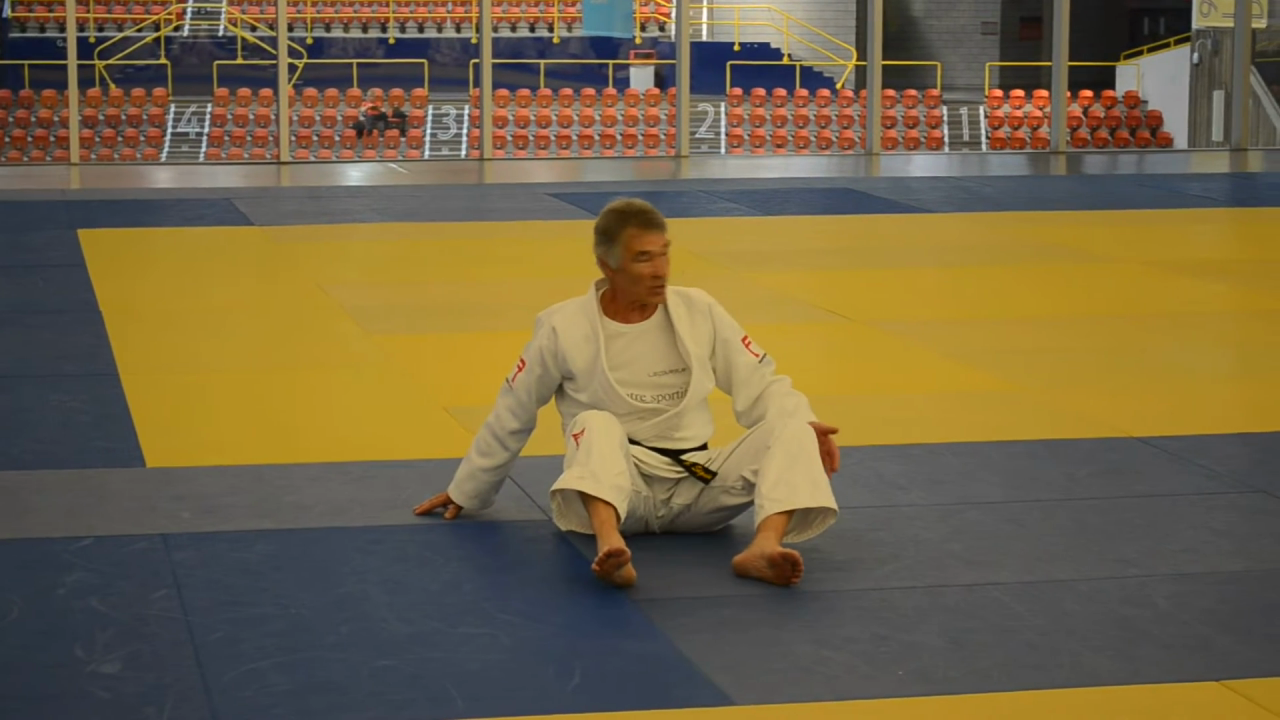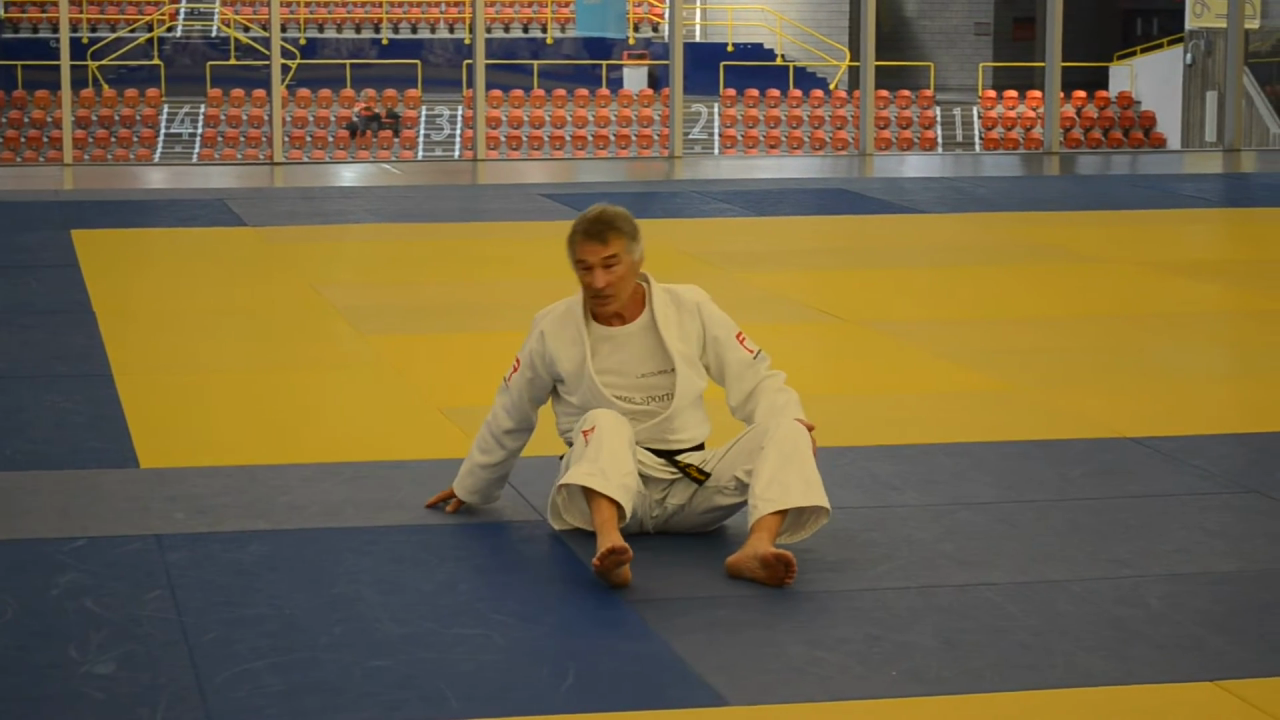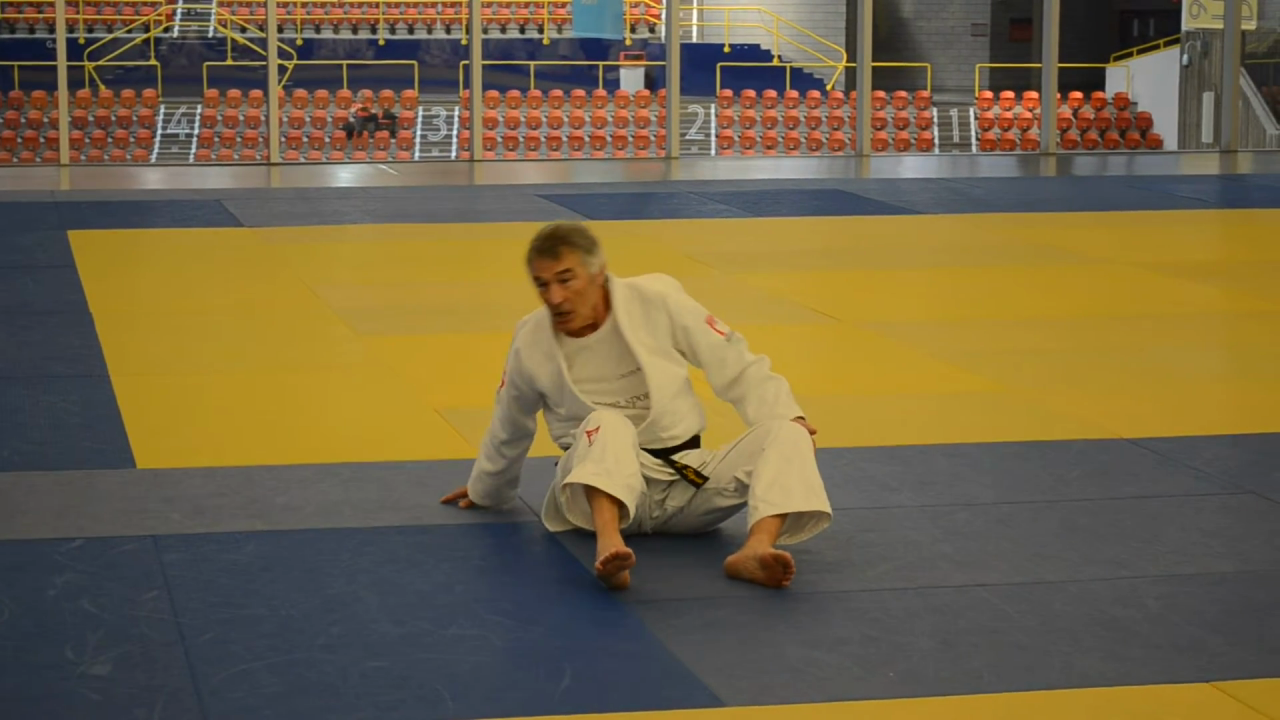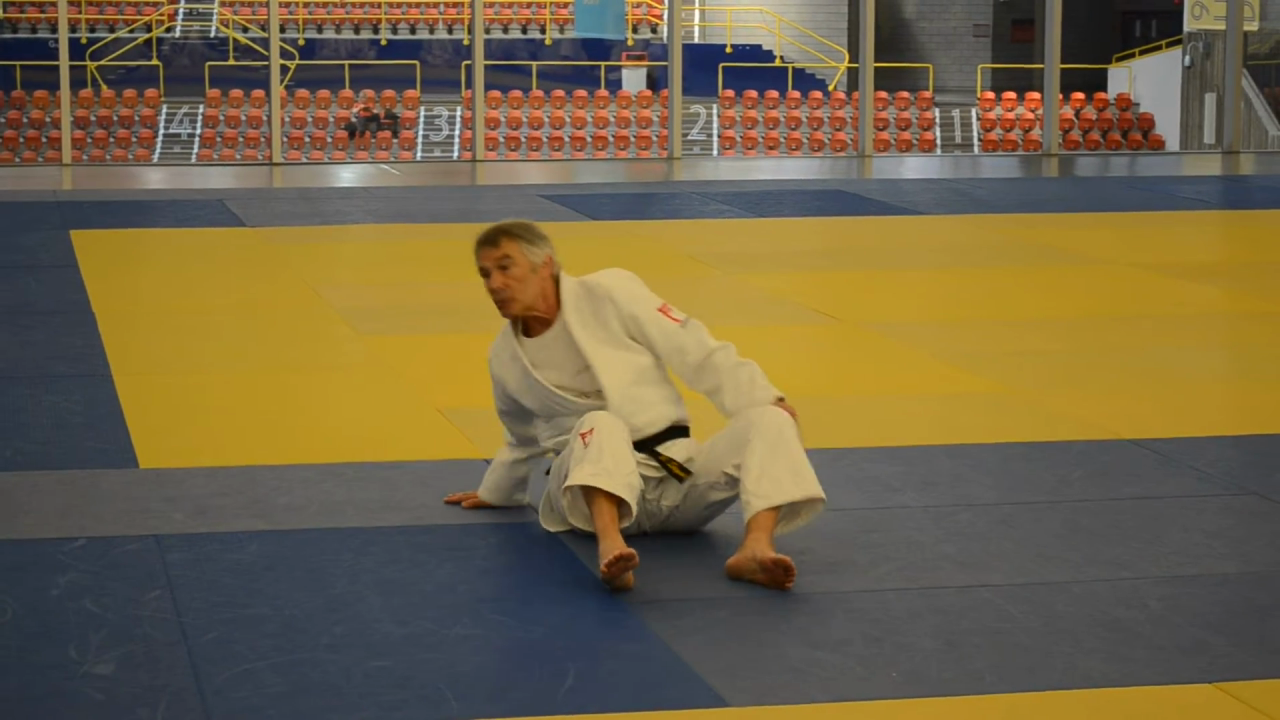
dt=0.2s
person 1, frame 1
left shoulder: (699, 310)
right shoulder: (562, 327)
left elbow: (760, 382)
right elbow: (512, 416)
left wrist: (805, 424)
right wrist: (465, 492)
left hip: (692, 485)
right hip: (614, 482)
left knee: (791, 435)
right knee: (596, 426)
left ankle: (763, 549)
right ankle: (610, 546)
person 1, frame 2
left shoulder: (690, 306)
right shoulder: (553, 330)
left elbow: (754, 376)
right elbow: (510, 416)
left wrist: (792, 421)
right wrist: (471, 487)
left hip: (686, 483)
right hip: (604, 480)
left knee: (784, 435)
right knee: (604, 424)
left ankle: (756, 549)
right ankle: (608, 546)
person 1, frame 3
left shoulder: (656, 297)
right shoulder: (532, 343)
left elbow: (735, 364)
right elbow: (511, 427)
left wrist: (788, 417)
right wrist: (483, 489)
left hip: (683, 477)
right hip: (597, 481)
left knee: (785, 436)
right knee: (607, 427)
left ankle: (755, 551)
right ankle: (609, 546)
person 1, frame 4
left shoulder: (611, 292)
right shoulder: (505, 358)
left elbow: (700, 352)
left wrist: (769, 402)
right wrist: (493, 493)
left hip: (676, 476)
right hip: (595, 490)
left knee: (766, 426)
right knee: (599, 427)
left ankle: (753, 553)
right ankle: (611, 550)
